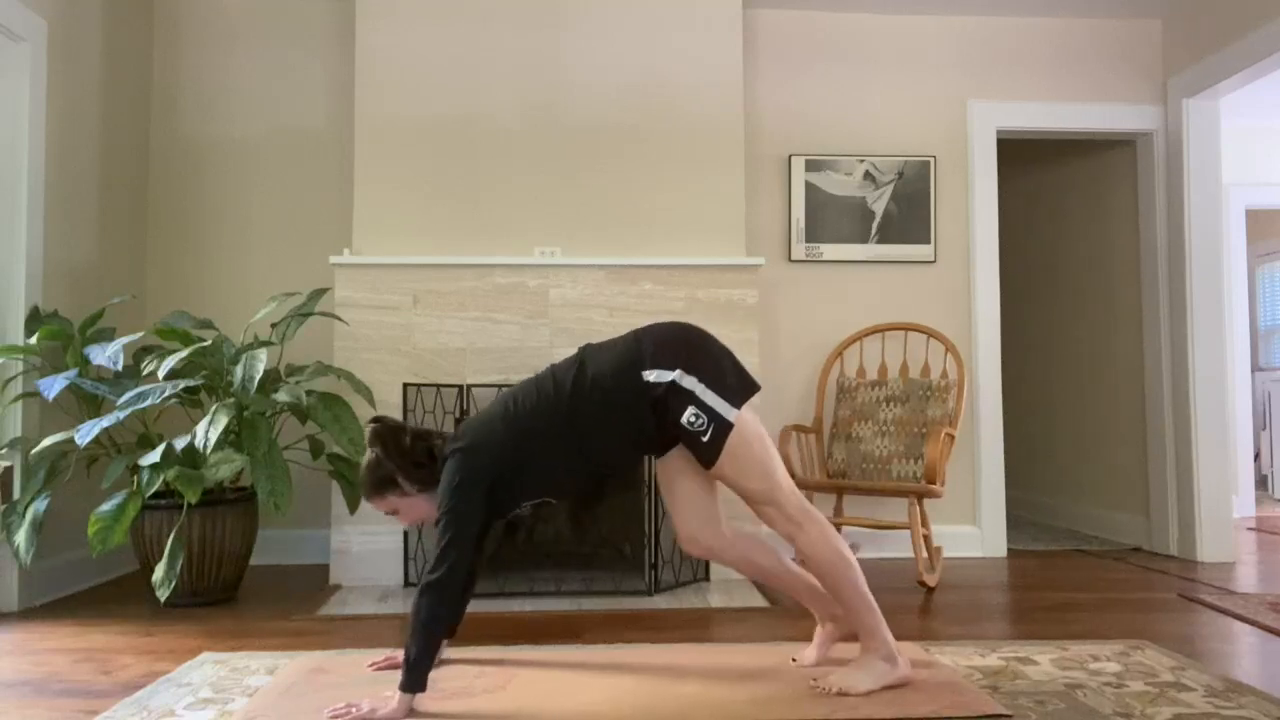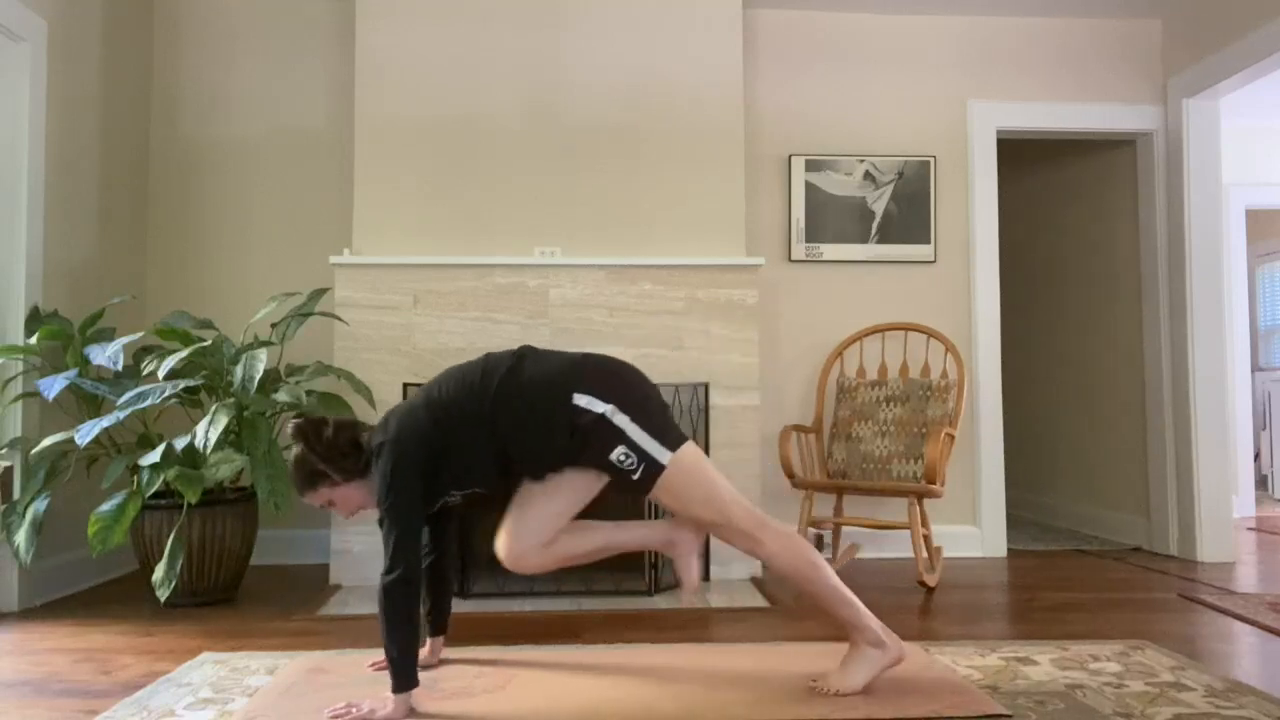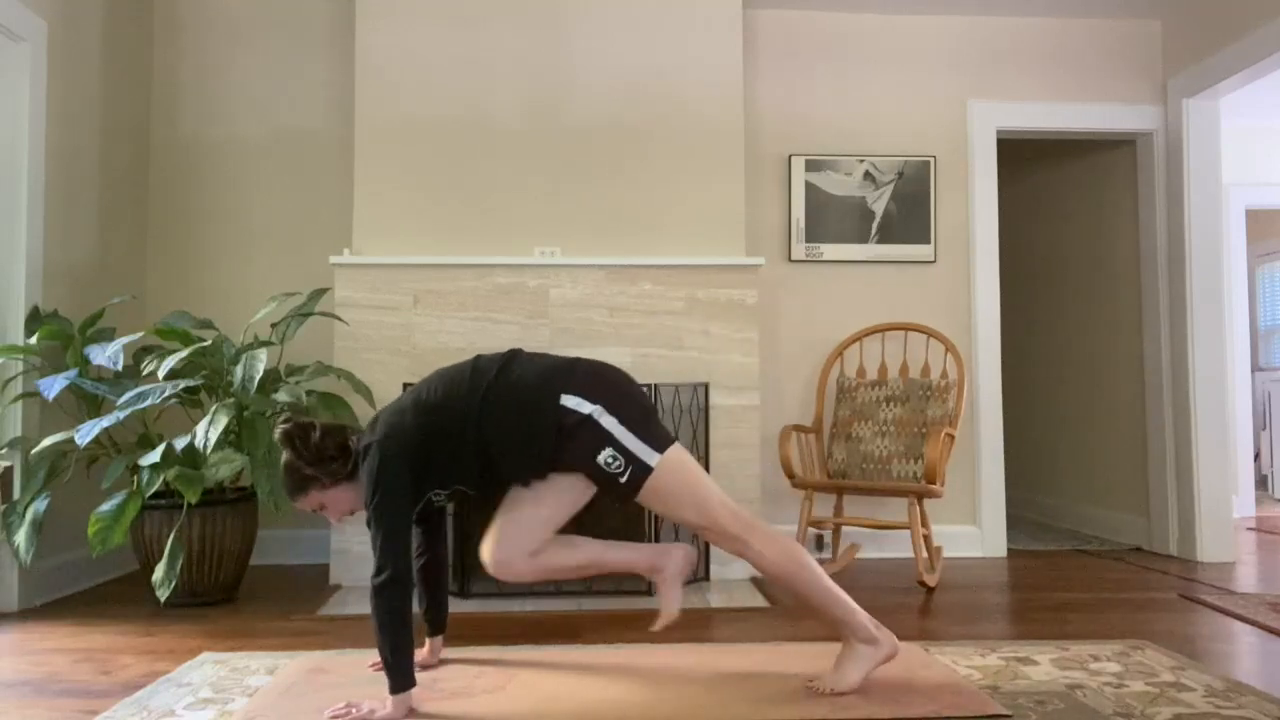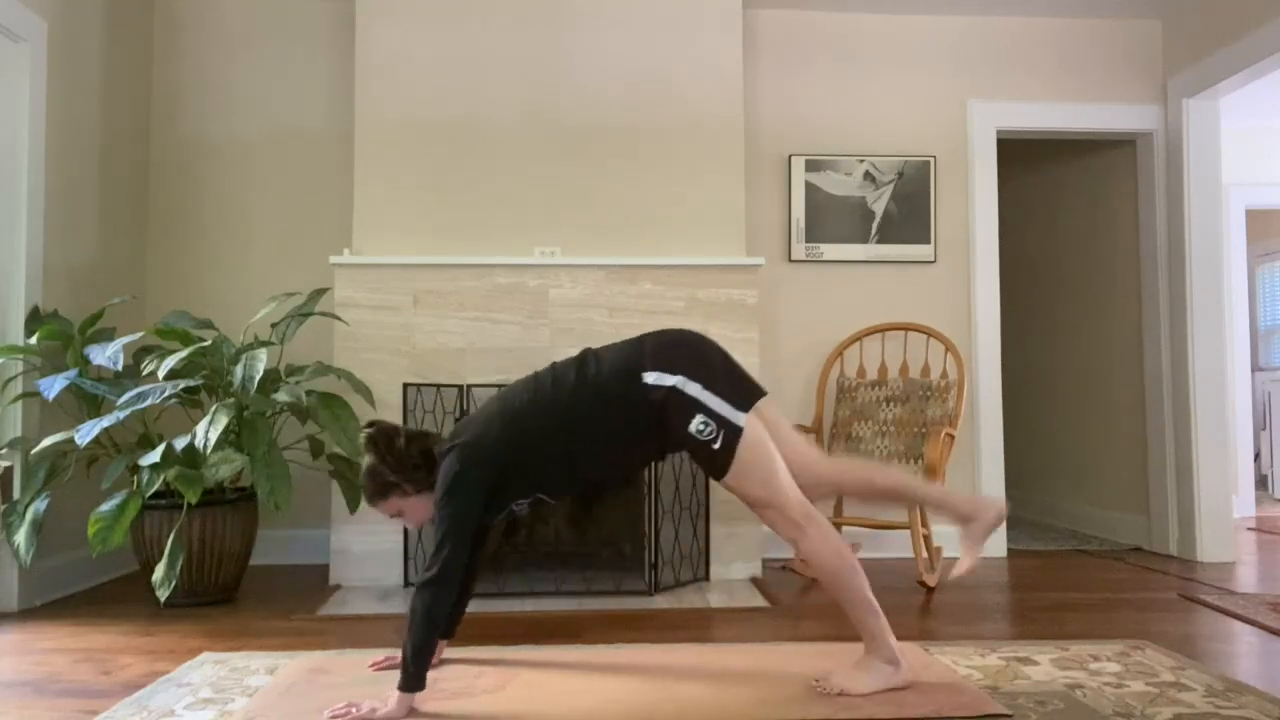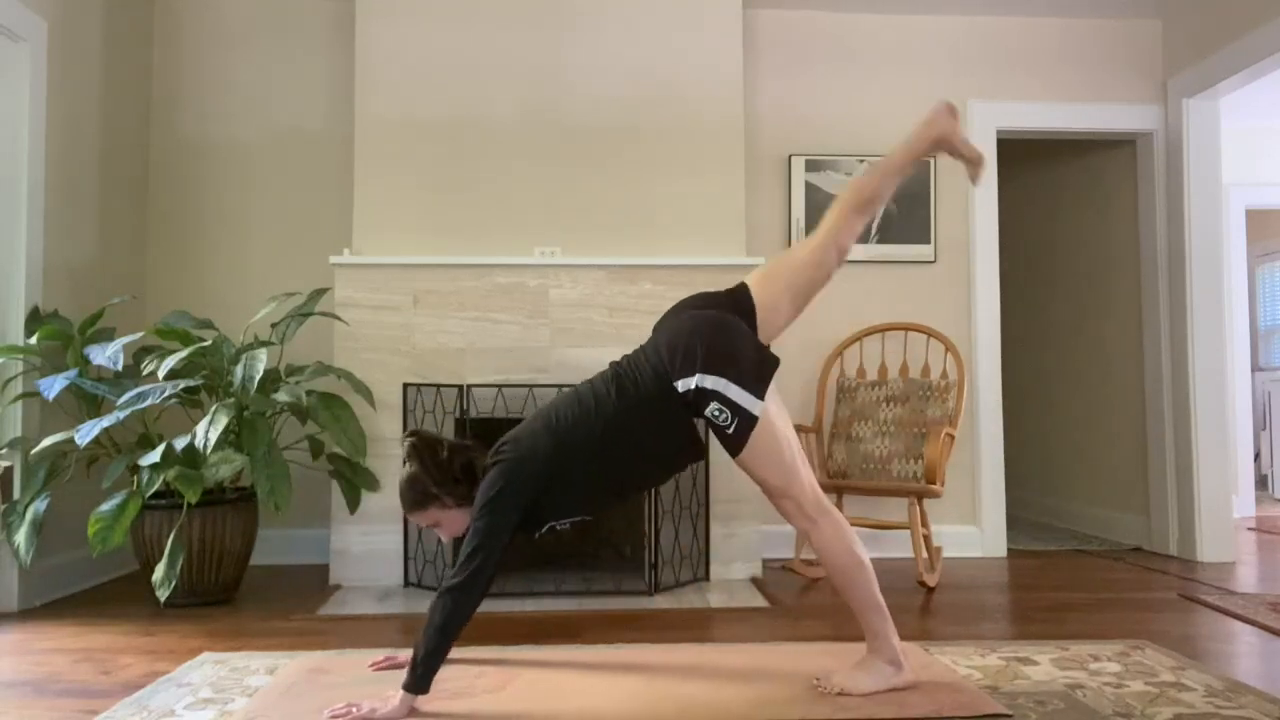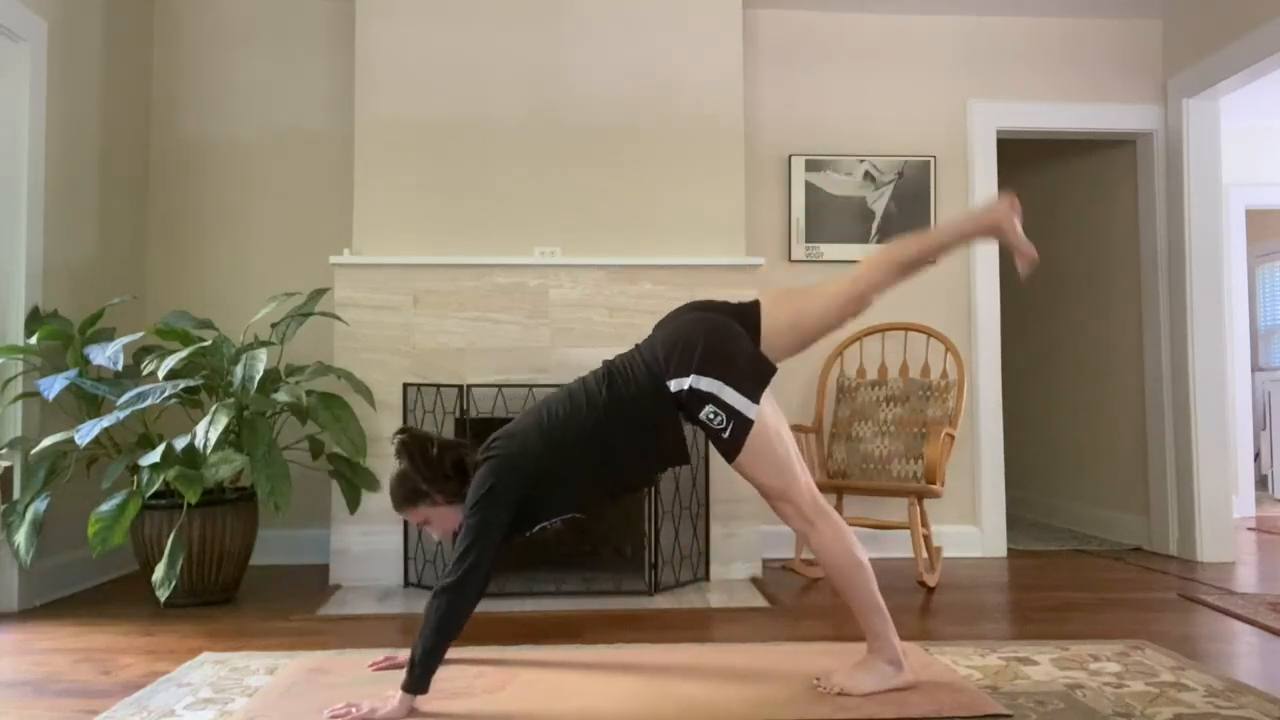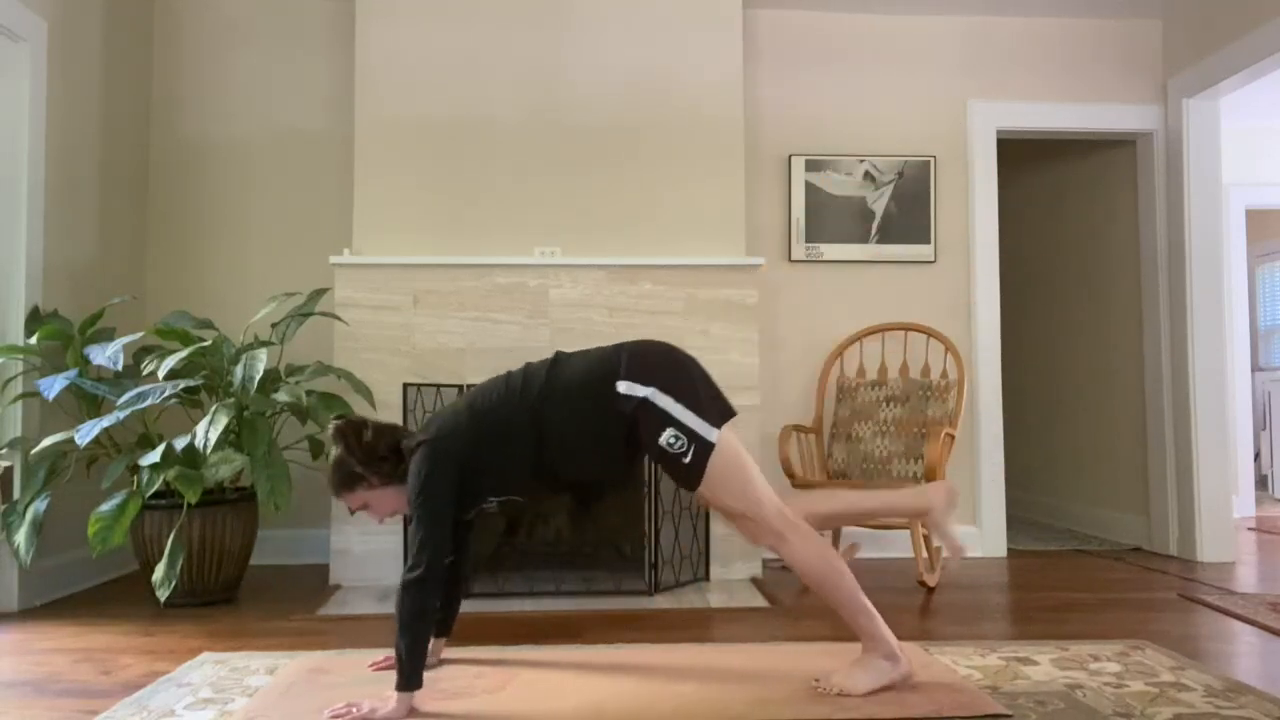
dt=0.4s
person 1, frame 1
left shoulder: (465, 464)
right shoulder: (473, 464)
left elbow: (441, 574)
right elbow: (463, 557)
right wrist: (434, 642)
left hip: (669, 372)
right hip: (652, 391)
left knee: (781, 507)
right knee: (698, 537)
left ankle: (883, 652)
right ankle: (831, 612)
person 1, frame 2
left shoulder: (393, 456)
right shoulder: (407, 448)
left elbow: (400, 572)
right elbow: (436, 538)
right wrist: (433, 640)
left hip: (592, 403)
right hip: (574, 418)
left knee: (734, 519)
right knee: (519, 549)
left ankle: (873, 639)
right ankle: (667, 536)
person 1, frame 3
left shoulder: (381, 460)
right shoulder: (403, 453)
left elbow: (390, 575)
right elbow: (427, 543)
right wrist: (432, 639)
left hip: (583, 406)
right hip: (569, 420)
left knee: (726, 524)
right knee: (506, 557)
left ankle: (866, 637)
right ankle: (657, 561)
person 1, frame 4
left shoulder: (463, 468)
right shoulder: (468, 461)
left elbow: (439, 576)
right elbow: (465, 560)
right wrist: (429, 643)
left hip: (668, 378)
right hip: (667, 382)
left knee: (793, 515)
right knee: (816, 469)
left ankle: (884, 656)
right ankle: (967, 506)
person 1, frame 5
left shoulder: (504, 487)
right shoulder: (494, 475)
left elbow: (464, 583)
right elbow: (468, 574)
right wrist: (427, 651)
left hip: (698, 370)
right hip: (695, 348)
left knee: (807, 509)
right knee: (831, 242)
left ankle: (888, 659)
right ankle: (933, 133)
person 1, frame 6
left shoulder: (496, 480)
right shoulder: (502, 475)
left elbow: (460, 584)
right elbow: (464, 579)
right wrist: (426, 638)
left hip: (696, 373)
right hip: (694, 346)
left knee: (805, 512)
right knee: (859, 286)
left ankle: (888, 657)
right ankle: (988, 218)
person 1, frame 7
left shoulder: (431, 457)
right shoulder: (450, 455)
left elbow: (424, 573)
right elbow: (454, 548)
right wrist: (435, 640)
left hip: (642, 390)
right hip: (639, 397)
left knee: (770, 522)
right knee: (776, 515)
left ankle: (883, 652)
right ankle: (921, 501)
